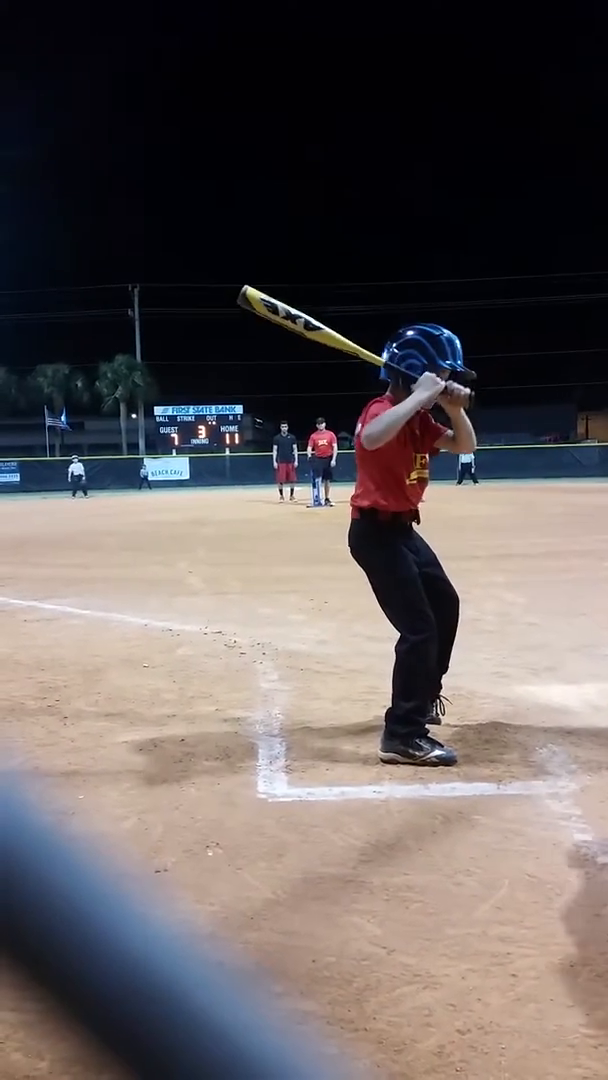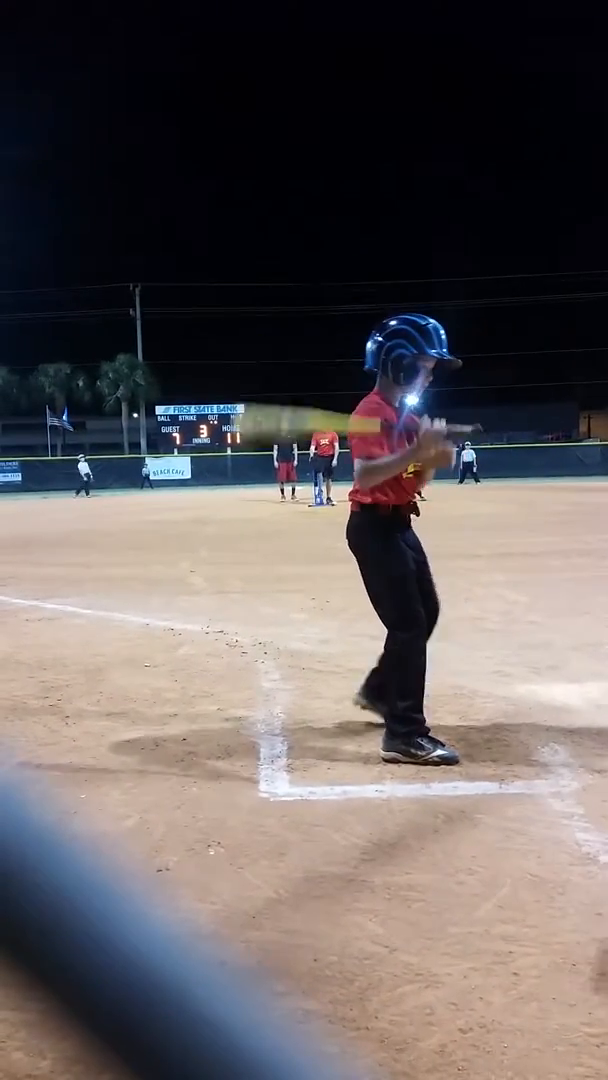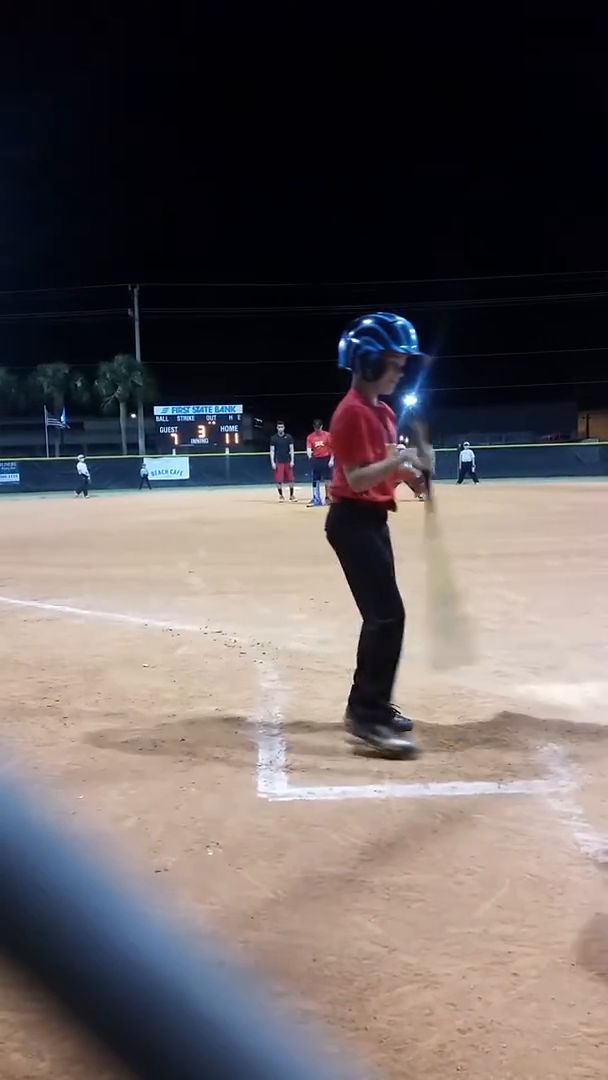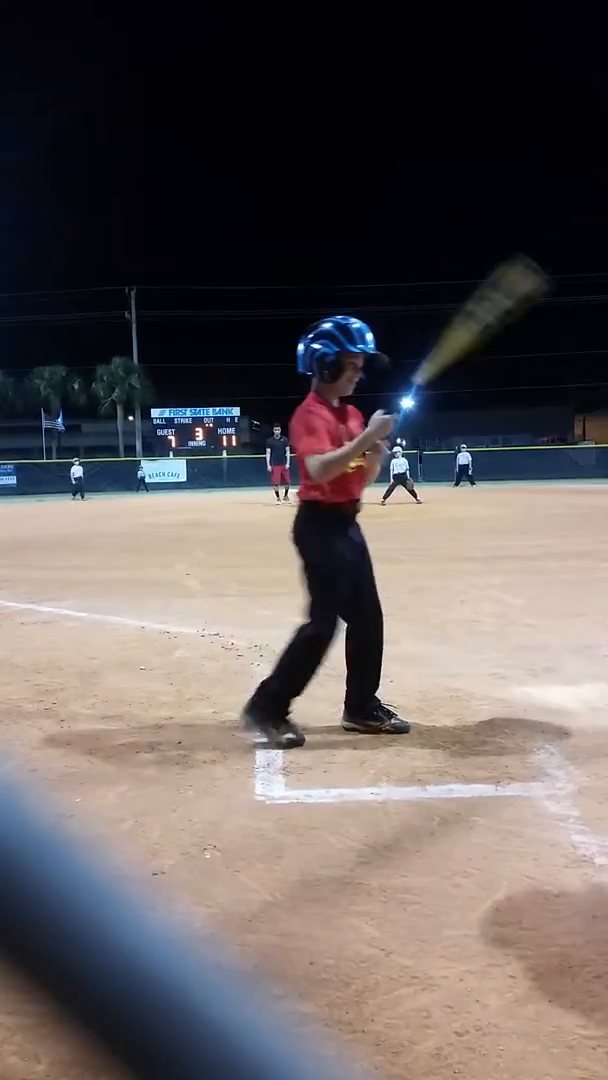
dt=0.3s
person 1, frame 1
left shoulder: (422, 418)
right shoulder: (381, 411)
left elbow: (465, 446)
right elbow: (368, 442)
left wrist: (454, 409)
right wrist: (419, 398)
left hip: (402, 528)
right hip: (375, 532)
left knee: (445, 606)
right knee: (419, 626)
left ankle: (424, 693)
right ankle: (403, 735)
person 1, frame 2
left shoulder: (404, 415)
right shoulder: (373, 412)
left elbow: (418, 478)
right elbow: (364, 476)
left wrist: (436, 453)
right wrist: (416, 448)
left hip: (398, 523)
right hip: (375, 527)
left knee: (426, 611)
right knee: (407, 625)
left ankle: (380, 689)
right ankle: (404, 735)
person 1, frame 3
left shoulder: (383, 411)
right shoulder: (352, 413)
right elbow: (358, 480)
left wrist: (407, 472)
right wrist: (403, 459)
left hip: (374, 520)
right hip: (353, 521)
left knee: (383, 615)
right knee: (386, 614)
left ankle: (368, 703)
right ankle: (369, 716)
person 1, frame 4
left shoulder: (351, 414)
right shoulder: (310, 414)
left elbow: (361, 477)
right elbow: (320, 471)
left wrist: (375, 455)
right wrist: (367, 437)
left hip: (346, 522)
right hip: (319, 524)
left knee: (368, 616)
right knee: (324, 619)
left ankle: (362, 706)
right ankle: (265, 708)
